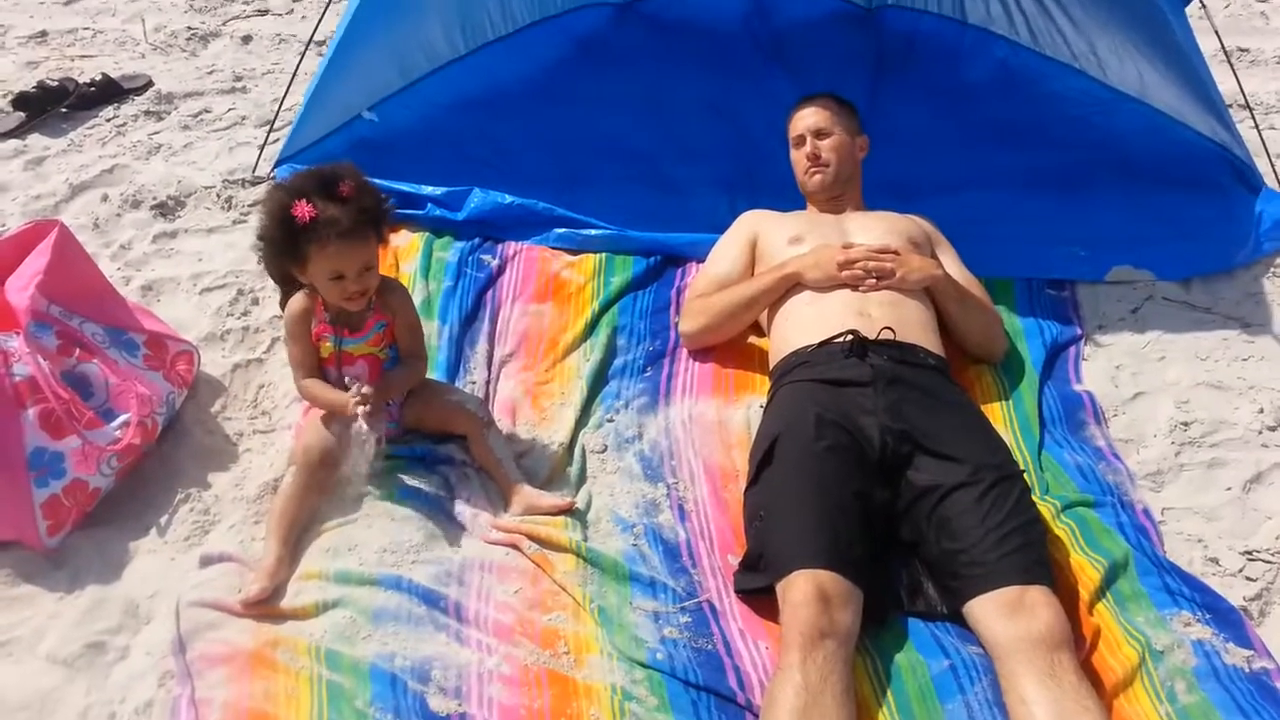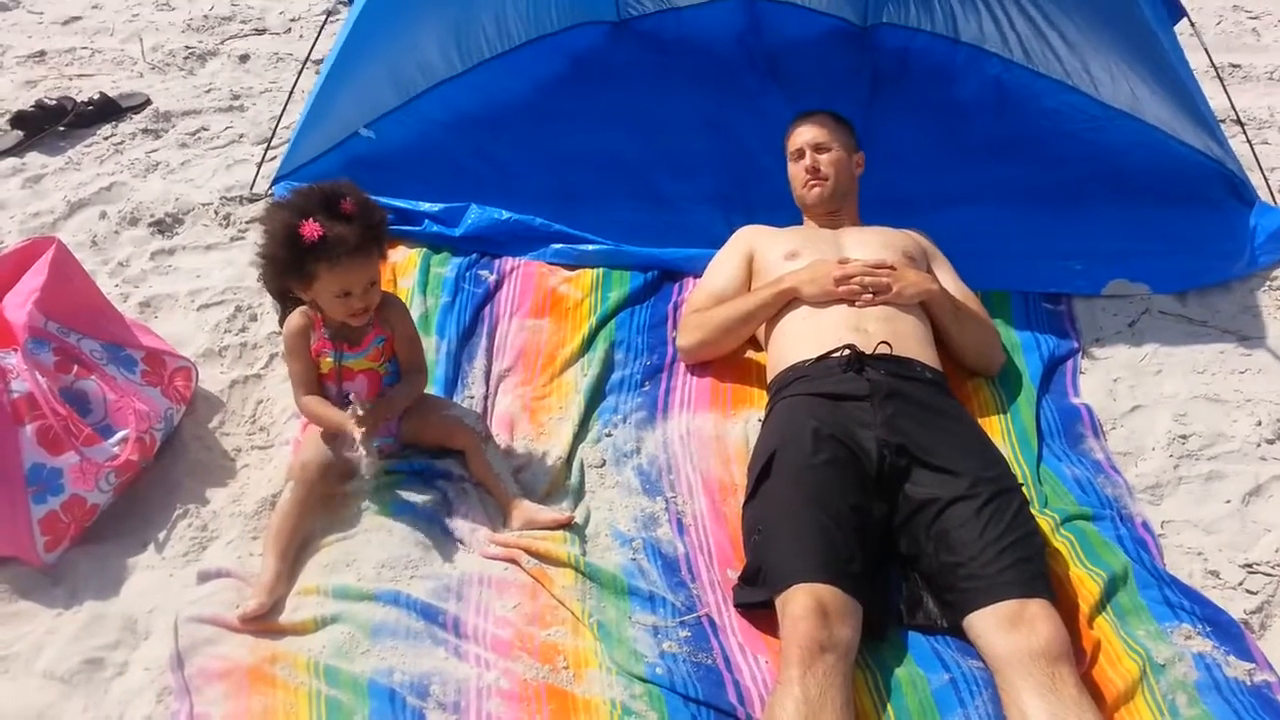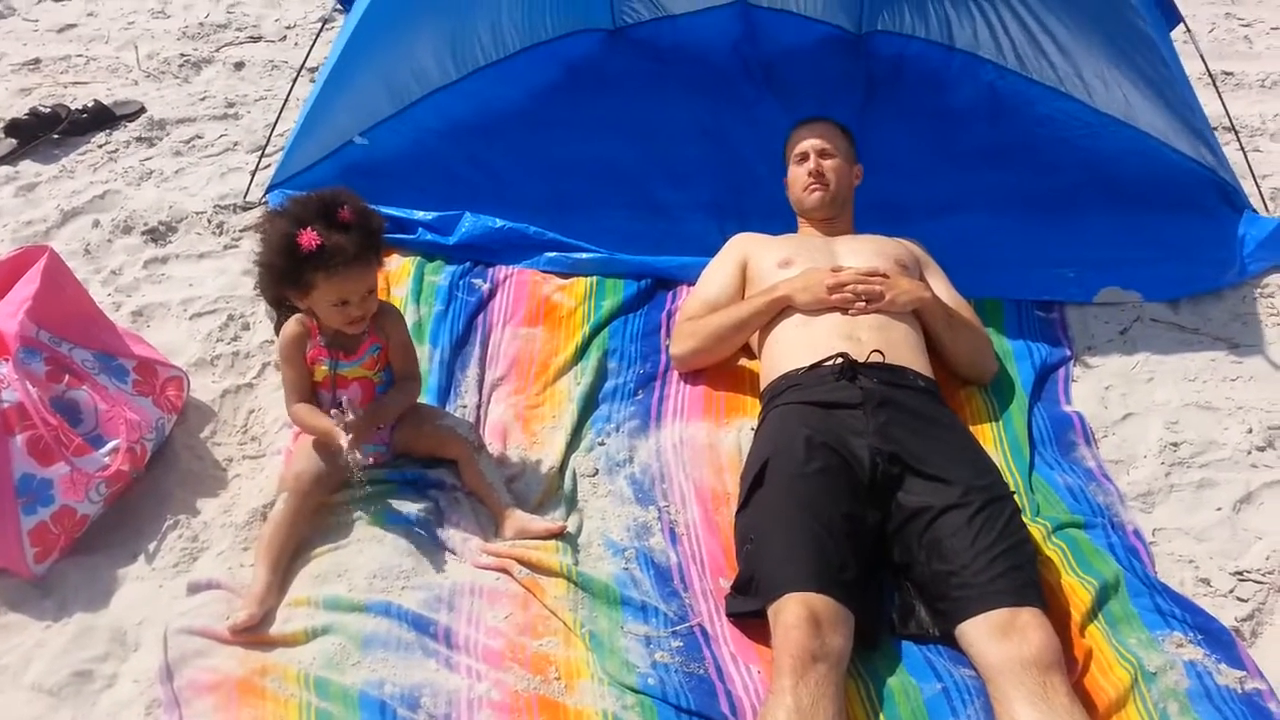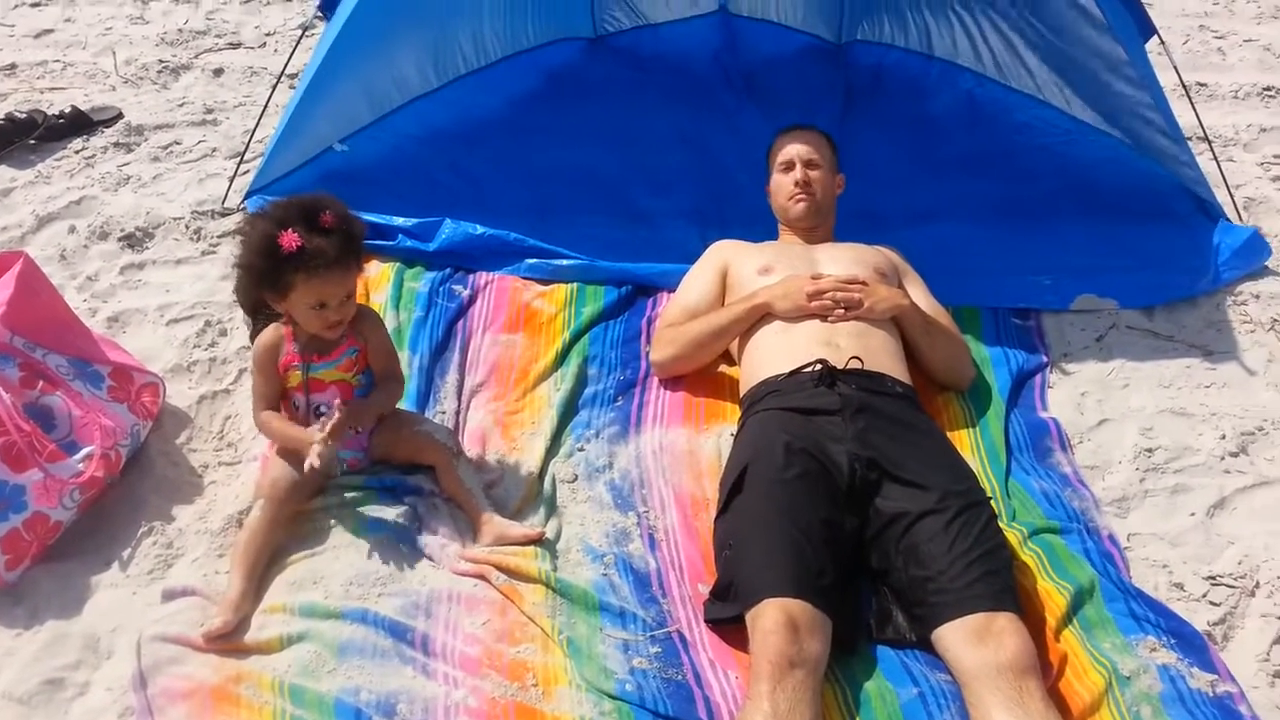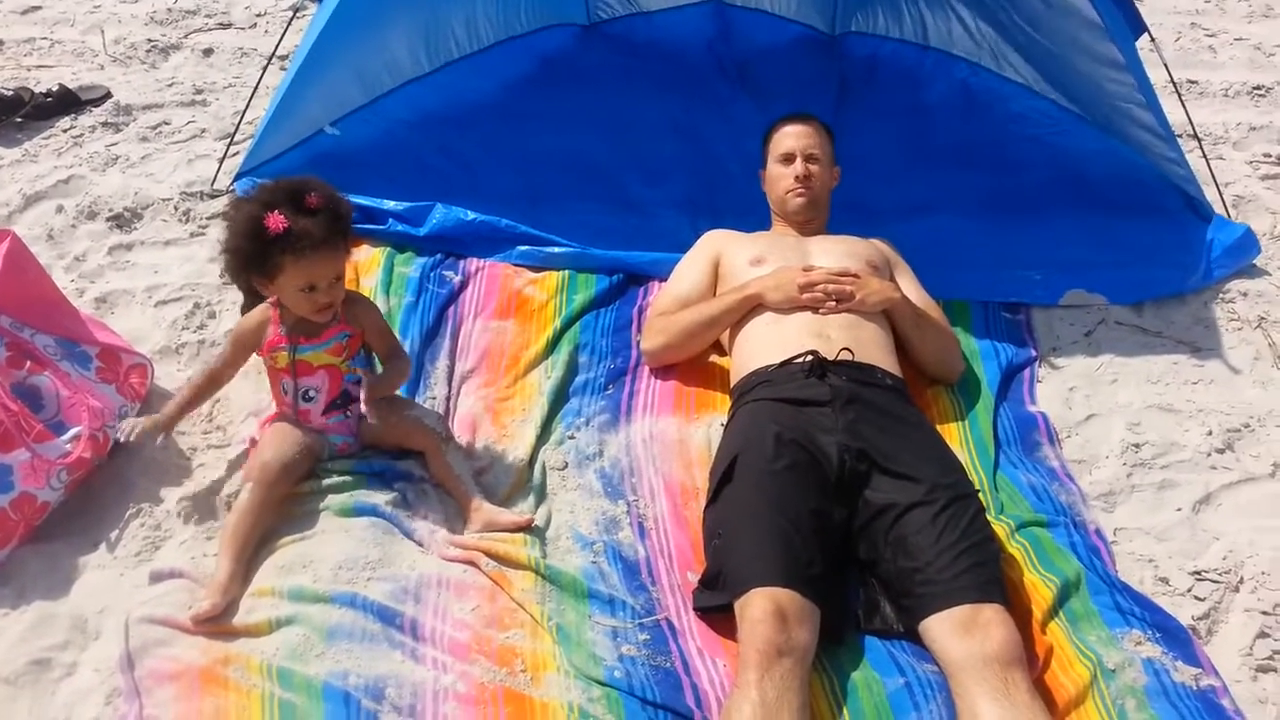
dt=0.3s
person 1, frame 1
left shoulder: (916, 226)
right shoulder: (761, 223)
left elbow: (992, 341)
right elbow: (693, 323)
left wrist: (932, 277)
right wrist: (796, 271)
left hip: (930, 395)
right hip: (817, 393)
left knee: (1035, 625)
right knee: (814, 619)
person 1, frame 2
left shoulder: (912, 242)
right shoulder: (756, 239)
left elbow: (989, 356)
right elbow: (691, 338)
left wrist: (930, 291)
right wrist: (792, 286)
left hip: (928, 408)
right hip: (814, 406)
left knee: (1036, 639)
right knee: (814, 631)
person 1, frame 3
left shoulder: (905, 250)
right shoulder: (752, 246)
left elbow: (982, 363)
right elbow: (683, 346)
left wrist: (921, 299)
right wrist: (786, 293)
left hip: (919, 416)
right hip: (807, 415)
left knee: (1028, 649)
right knee: (806, 641)
person 1, frame 4
left shoulder: (884, 259)
right shoulder: (731, 254)
left elbow: (960, 370)
right elbow: (664, 353)
left wrist: (899, 307)
right wrist: (766, 301)
left hip: (899, 424)
right hip: (786, 422)
left knee: (1003, 653)
right knee: (784, 646)
person 1, frame 5
left shoulder: (876, 251)
right shoulder: (724, 244)
left elbow: (950, 363)
right elbow: (655, 342)
left wrist: (891, 299)
right wrist: (758, 292)
left hip: (888, 415)
right hip: (776, 412)
left knee: (991, 646)
right knee: (772, 637)
person 2, frame 1
left shoulder: (392, 296)
right shoulder: (301, 312)
left elbow: (416, 362)
right elbow: (306, 382)
left wrist: (382, 394)
right wrist: (350, 403)
left hip: (399, 396)
right hip: (337, 409)
left knee: (472, 413)
right knee: (307, 460)
left ankle: (516, 490)
right ankle: (275, 557)
person 2, frame 2
left shoulder: (391, 311)
right shoulder: (300, 327)
left elbow: (416, 374)
right elbow: (306, 398)
left wrist: (384, 410)
right wrist: (347, 423)
left hip: (397, 412)
right hip: (337, 427)
left knee: (471, 427)
right knee: (305, 475)
left ankle: (514, 505)
right ankle: (273, 573)
person 2, frame 3
left shoulder: (387, 319)
right shoulder: (296, 334)
left elbow: (409, 382)
right elbow: (298, 406)
left wrist: (375, 416)
right wrist: (337, 429)
left hip: (392, 421)
right hip: (329, 434)
left knee: (464, 437)
right knee: (298, 485)
left ankle: (507, 514)
right ankle: (264, 584)
person 2, frame 4
left shoulder: (366, 324)
right shoulder: (273, 343)
left elbow: (393, 384)
right elbow: (265, 413)
left wrist: (358, 411)
right wrist: (308, 439)
left hip: (372, 427)
right hip: (307, 442)
left knee: (441, 443)
right knee: (274, 493)
left ankle: (485, 520)
right ankle: (238, 592)
person 2, frame 5
left shoulder: (358, 310)
right shoulder: (259, 326)
left elbow: (398, 360)
right elbow: (215, 375)
left wrist: (381, 386)
right wrist: (167, 418)
left hip: (362, 413)
right hip: (300, 428)
left knee: (427, 432)
right knee: (263, 478)
left ankle: (474, 507)
right ankle: (227, 577)
